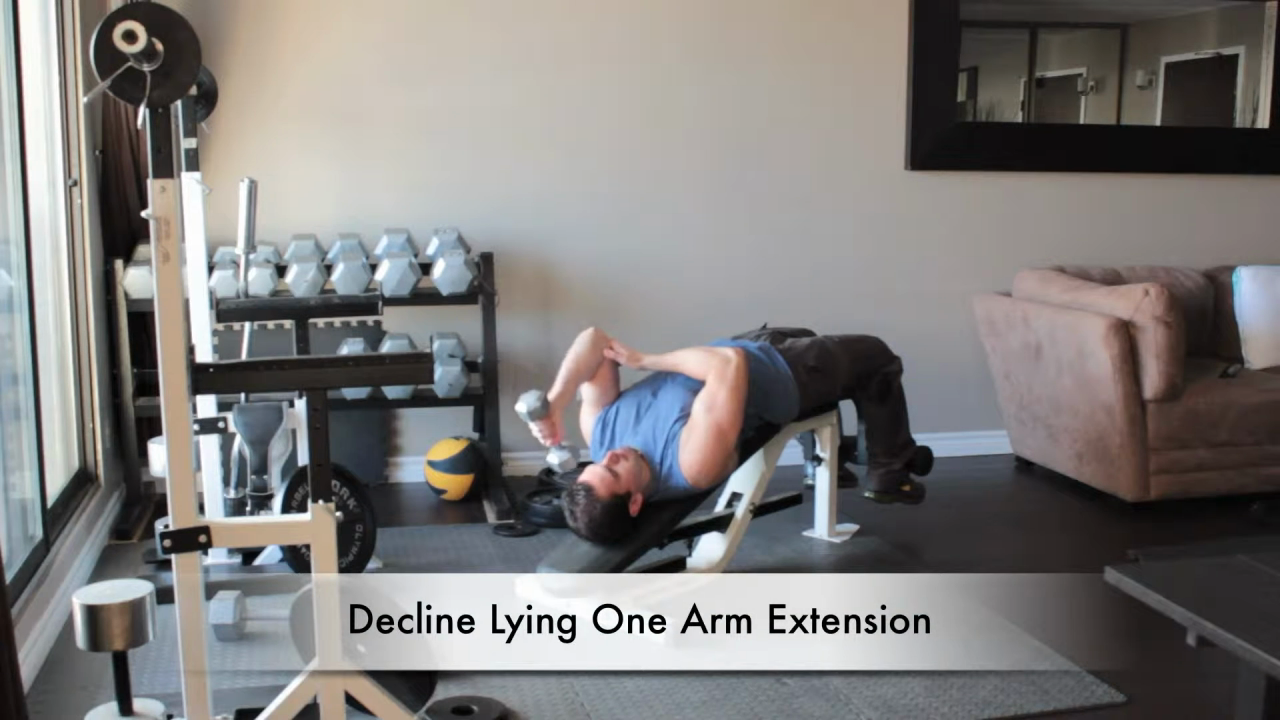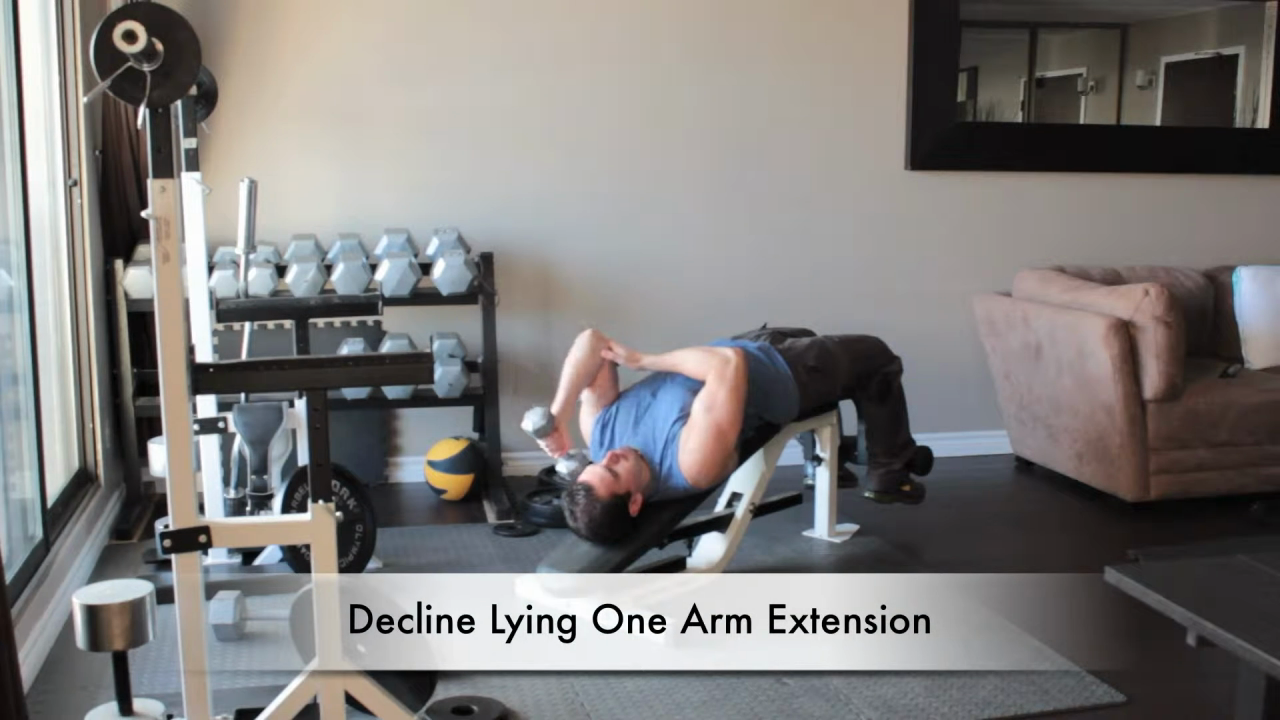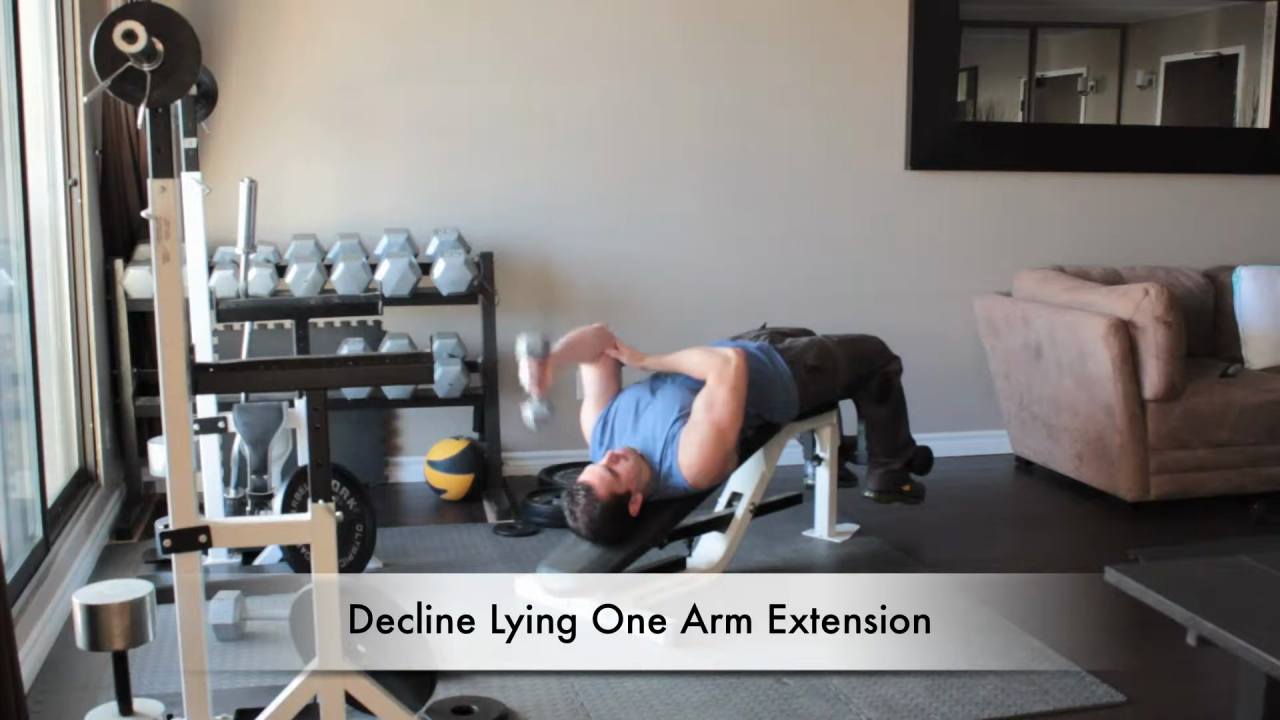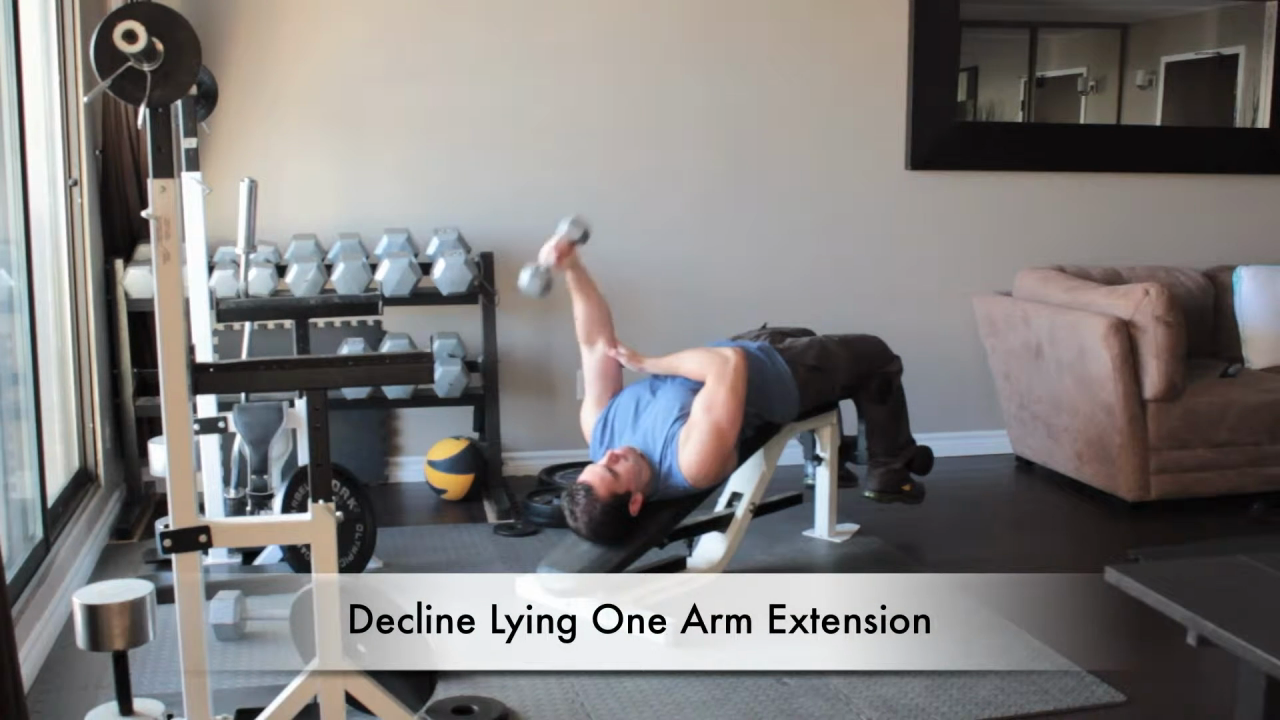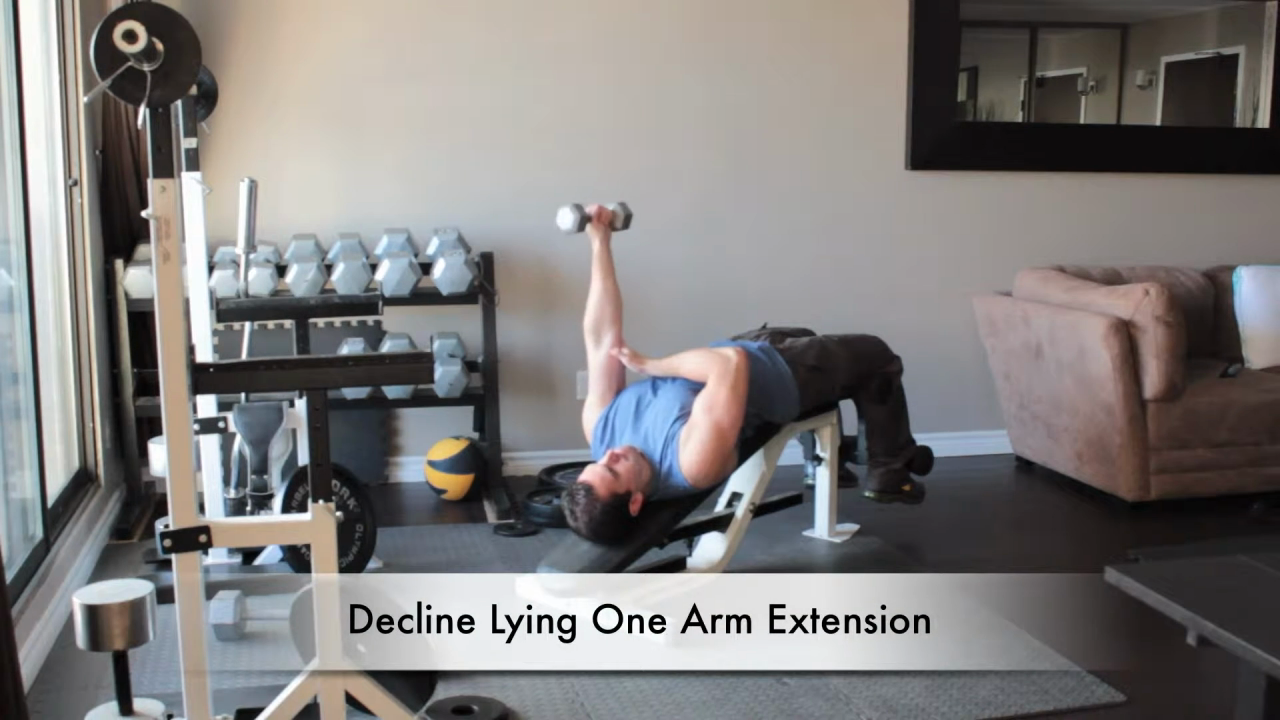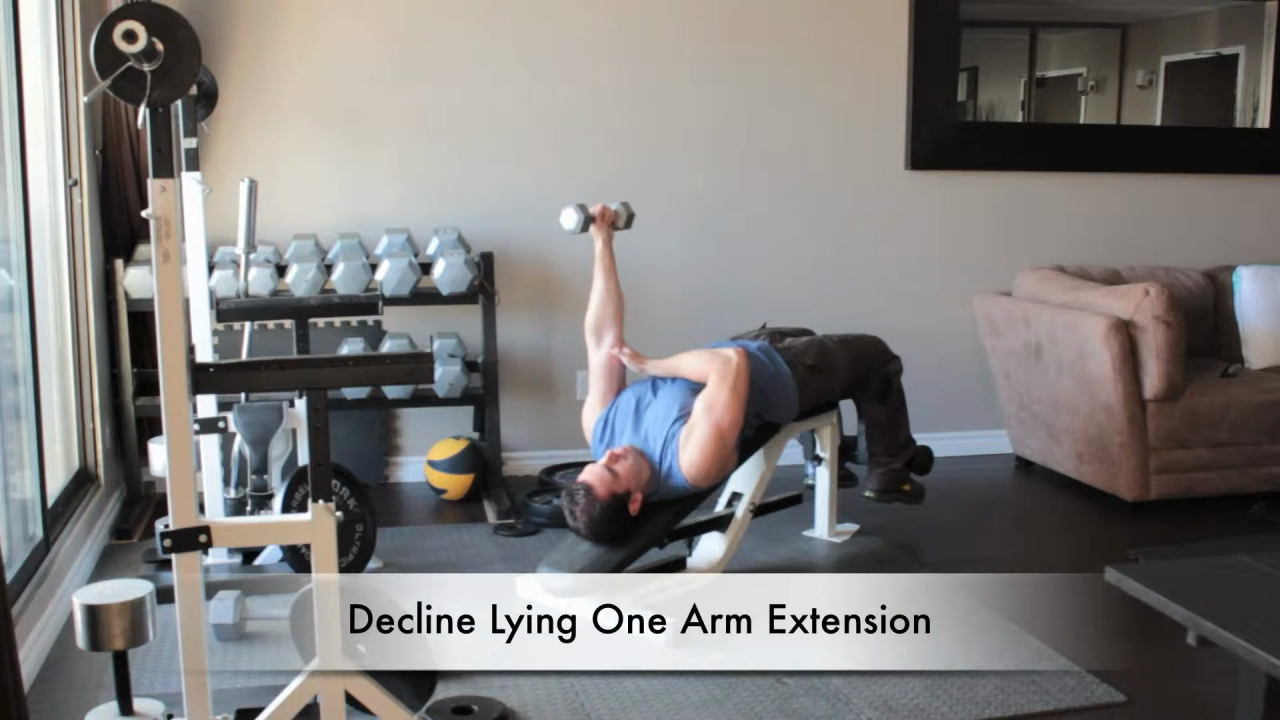
dt=0.3s
person 1, frame 1
left shoulder: (598, 429)
right shoulder: (692, 465)
left elbow: (592, 338)
right elbow: (729, 364)
left wrist: (554, 403)
right wrist: (645, 360)
left knee: (805, 339)
right knee: (877, 358)
right ankle: (890, 474)
person 1, frame 2
left shoulder: (598, 430)
right shoulder: (693, 466)
left elbow: (592, 340)
right elbow: (728, 364)
left wrist: (556, 412)
right wrist: (644, 360)
left knee: (807, 340)
right knee: (877, 358)
right ankle: (889, 474)
person 1, frame 3
left shoulder: (598, 428)
right shoulder: (692, 466)
left elbow: (600, 338)
right elbow: (730, 366)
left wrist: (549, 359)
right wrist: (646, 360)
left knee: (807, 339)
right knee: (876, 356)
right ankle: (890, 473)
person 1, frame 4
left shoulder: (597, 426)
right shoulder: (694, 463)
left elbow: (597, 341)
right elbow: (729, 363)
left wrist: (569, 265)
right wrist: (647, 363)
left knee: (808, 336)
right knee: (876, 357)
right ankle: (889, 475)
person 1, frame 5
left shoulder: (598, 425)
right shoulder: (692, 463)
left elbow: (603, 338)
right elbow: (730, 363)
left wrist: (600, 242)
right wrist: (649, 364)
left knee: (805, 339)
right knee: (877, 357)
right ankle: (890, 471)
person 1, frame 6
left shoulder: (597, 426)
right shoulder: (692, 464)
left elbow: (603, 339)
right elbow: (731, 363)
left wrist: (603, 242)
right wrist: (650, 364)
left knee: (806, 340)
right knee: (876, 356)
right ankle: (890, 471)
